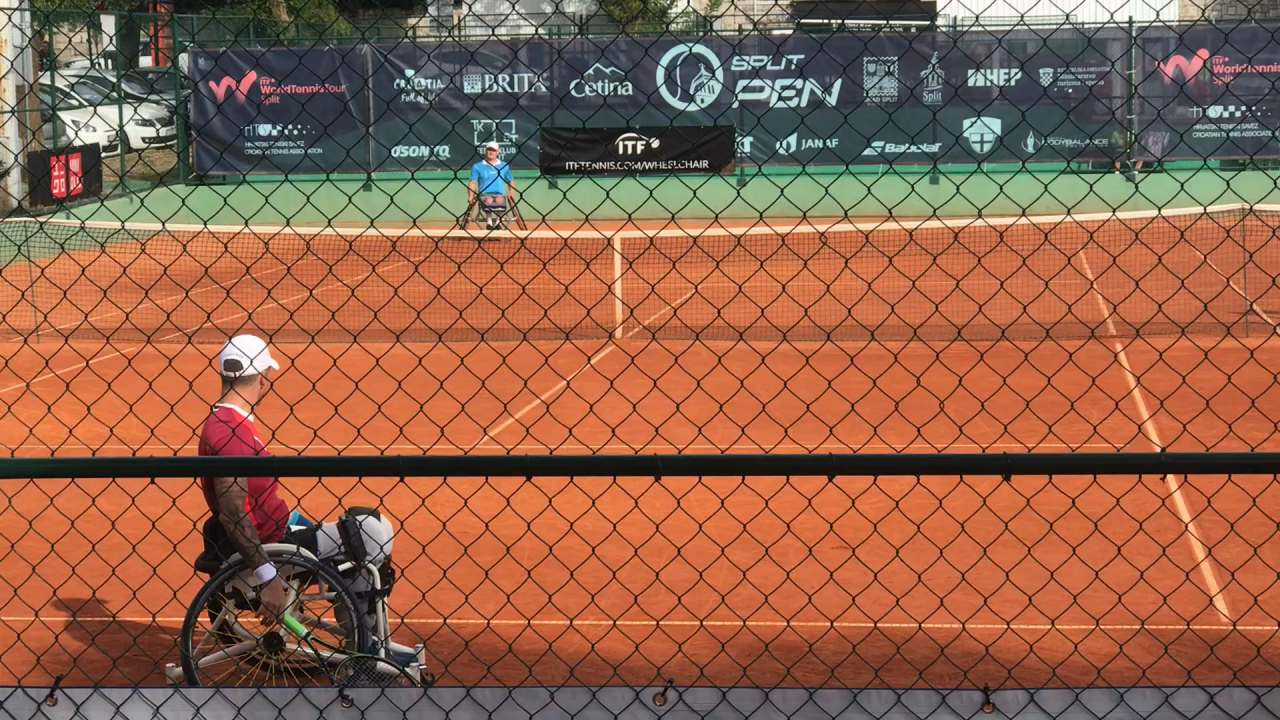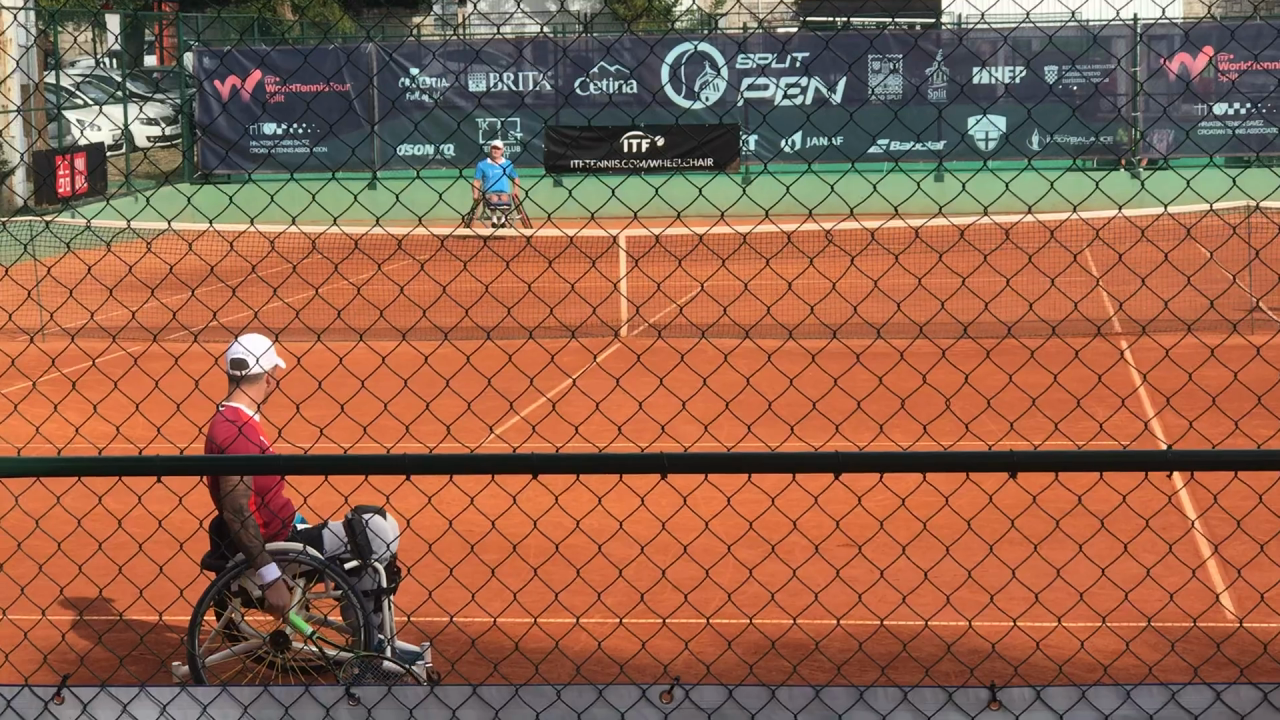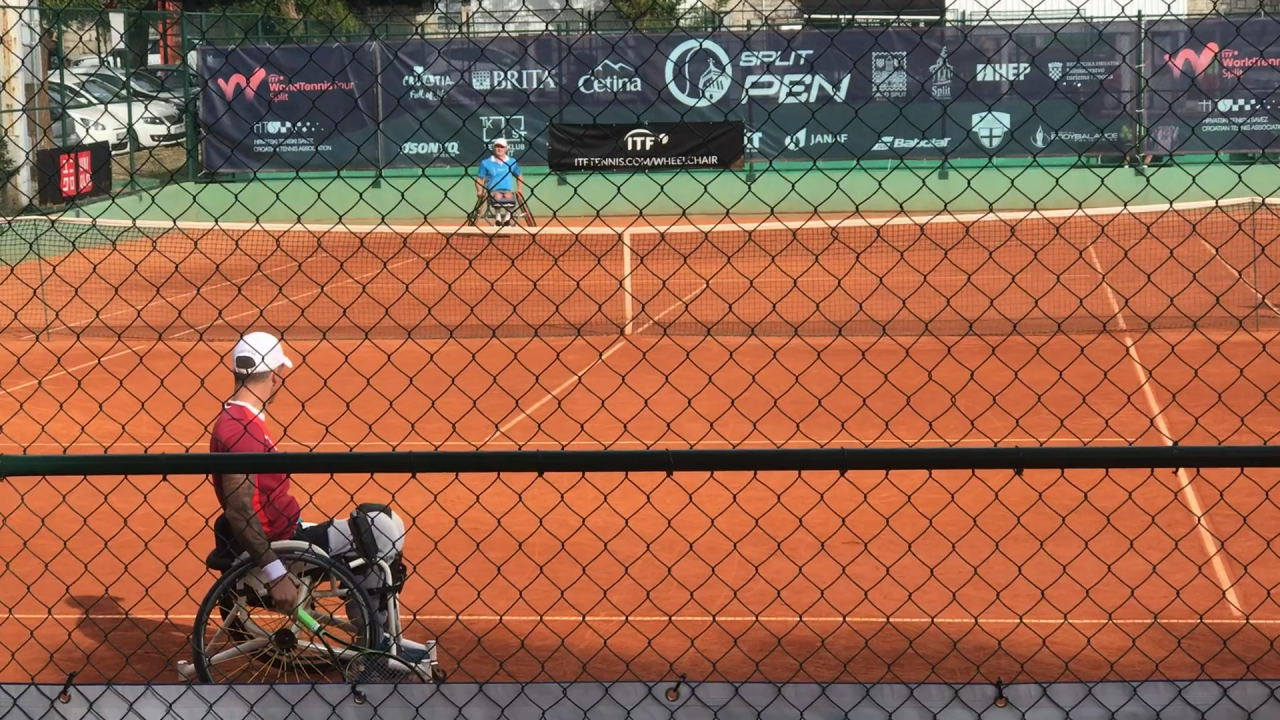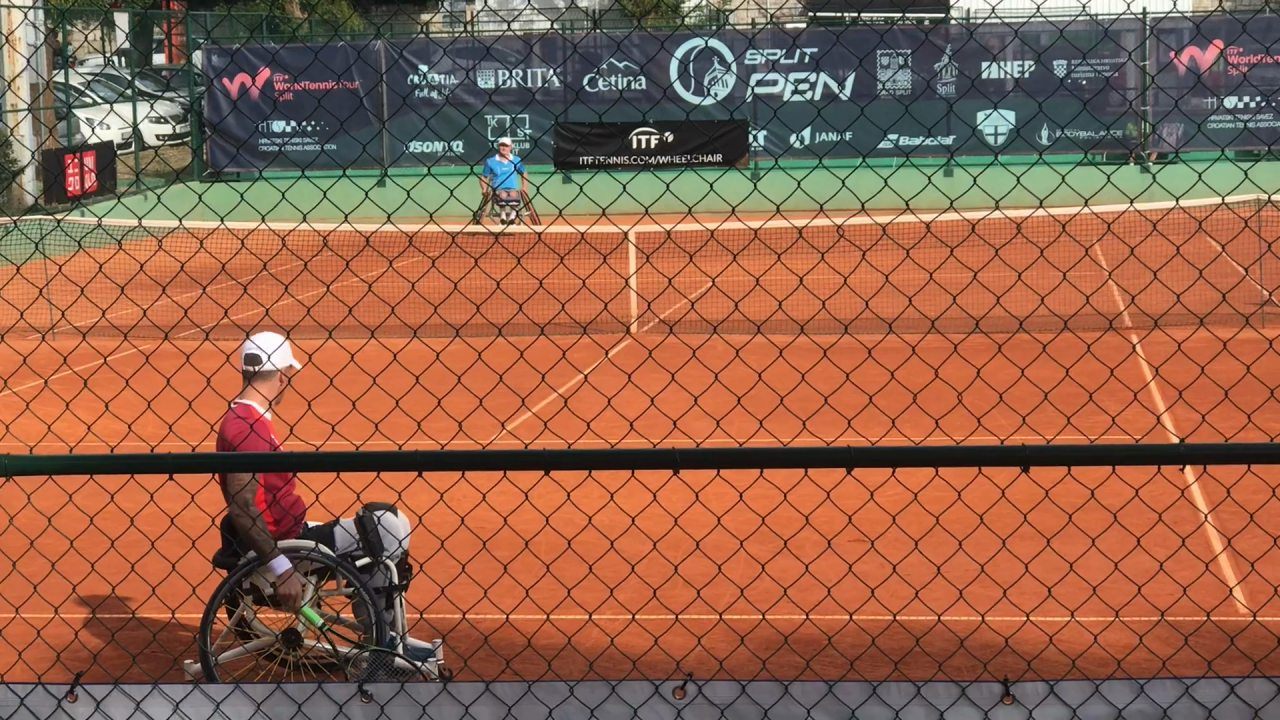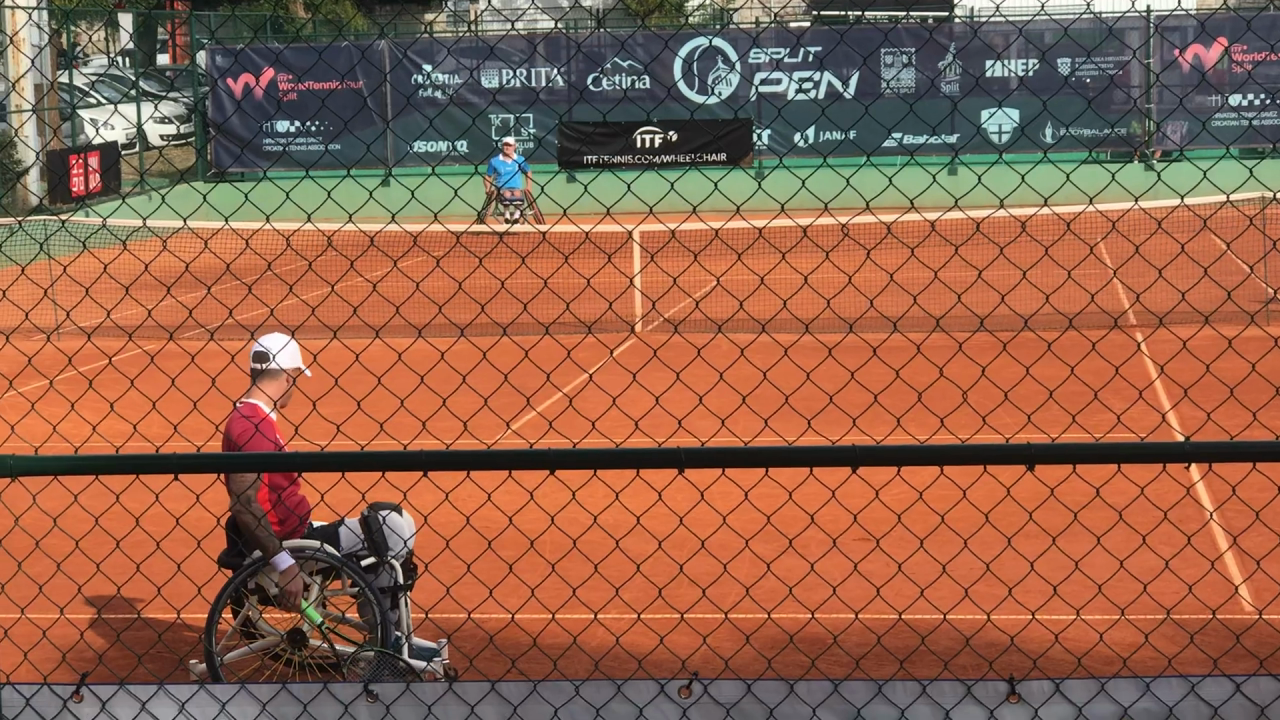
dt=0.1s
person 1, frame 1
left shoulder: (231, 422)
right shoulder: (230, 431)
right elbow: (232, 514)
left wrist: (295, 519)
right wrist: (267, 577)
left hip: (270, 535)
right hip: (266, 547)
left knee: (367, 526)
right knee: (374, 531)
left ankle: (365, 640)
person 1, frame 2
left shoulder: (235, 420)
right shoulder: (234, 428)
right elbow: (236, 514)
left wrist: (297, 521)
right wrist: (271, 578)
left hip: (278, 534)
right hip: (268, 546)
left knee: (371, 523)
right knee: (379, 529)
left ankle: (372, 638)
person 1, frame 3
left shoulder: (242, 419)
right shoulder: (241, 428)
right elbow: (238, 511)
right wrist: (276, 573)
left hip: (282, 534)
right hip: (277, 544)
left knee: (377, 522)
right knee: (384, 528)
person 1, frame 4
left shoulder: (248, 418)
right shoulder: (247, 426)
right elbow: (242, 508)
right wrist: (282, 568)
left hip: (289, 533)
right hip: (282, 543)
left knee: (382, 521)
right knee: (389, 526)
person 1, frame 5
left shoulder: (252, 416)
right shoulder: (252, 423)
right elbow: (243, 503)
right wrist: (284, 563)
left hip: (293, 534)
right hip: (287, 543)
left knee: (385, 520)
right knee: (395, 525)
